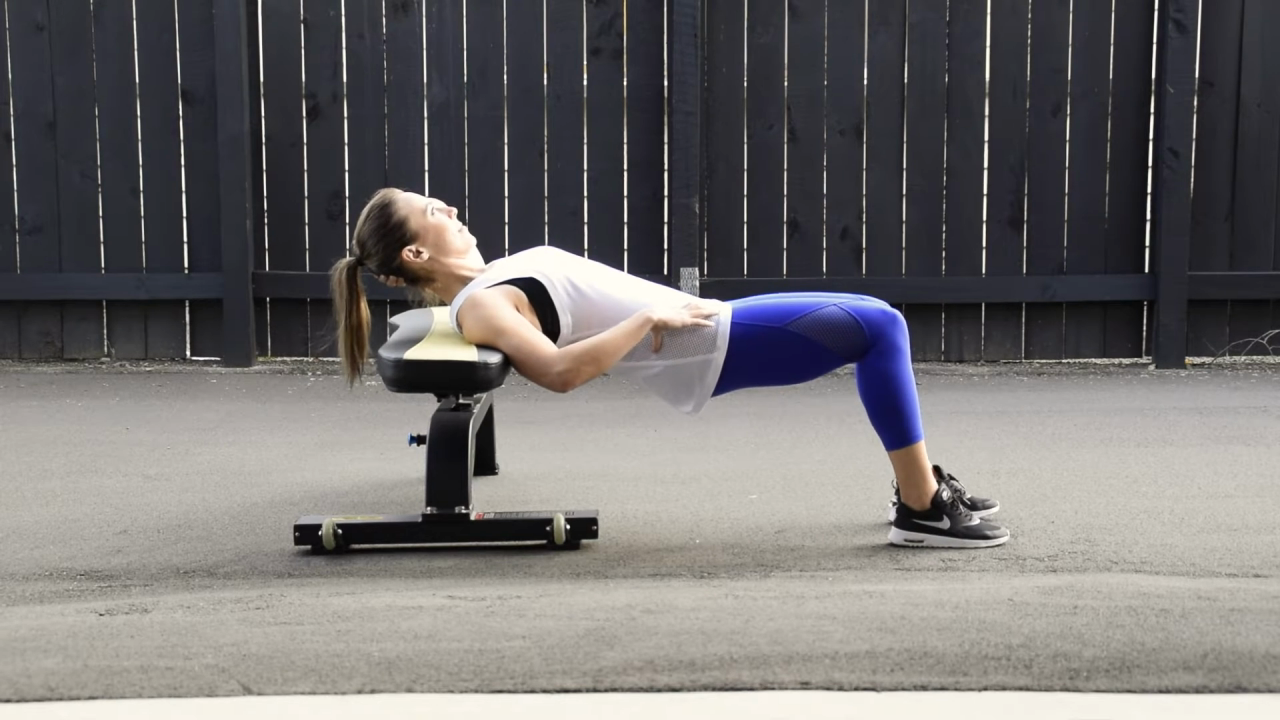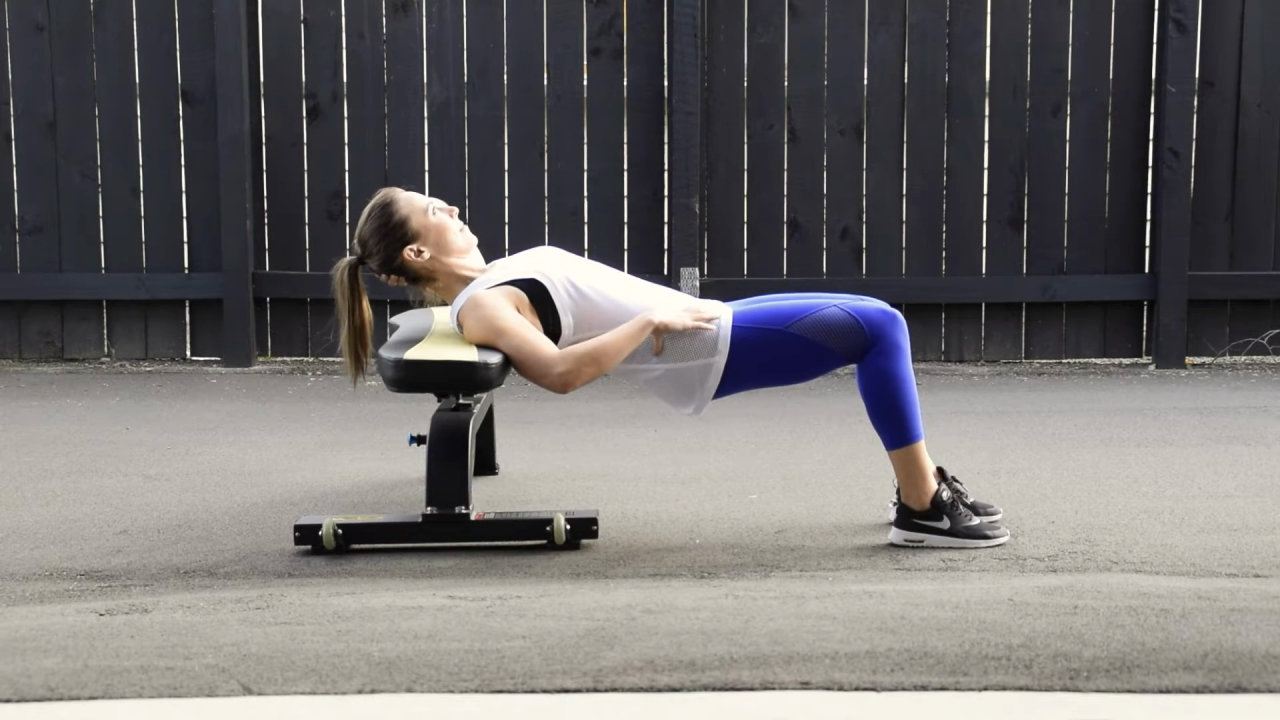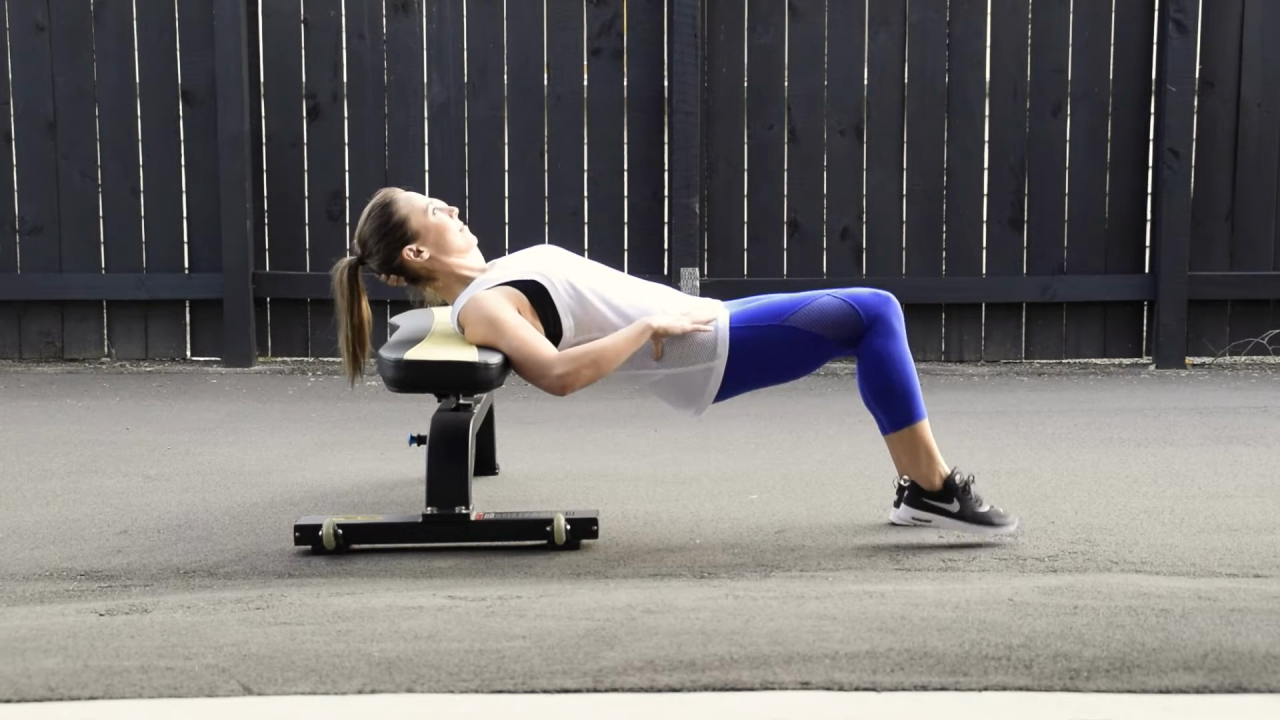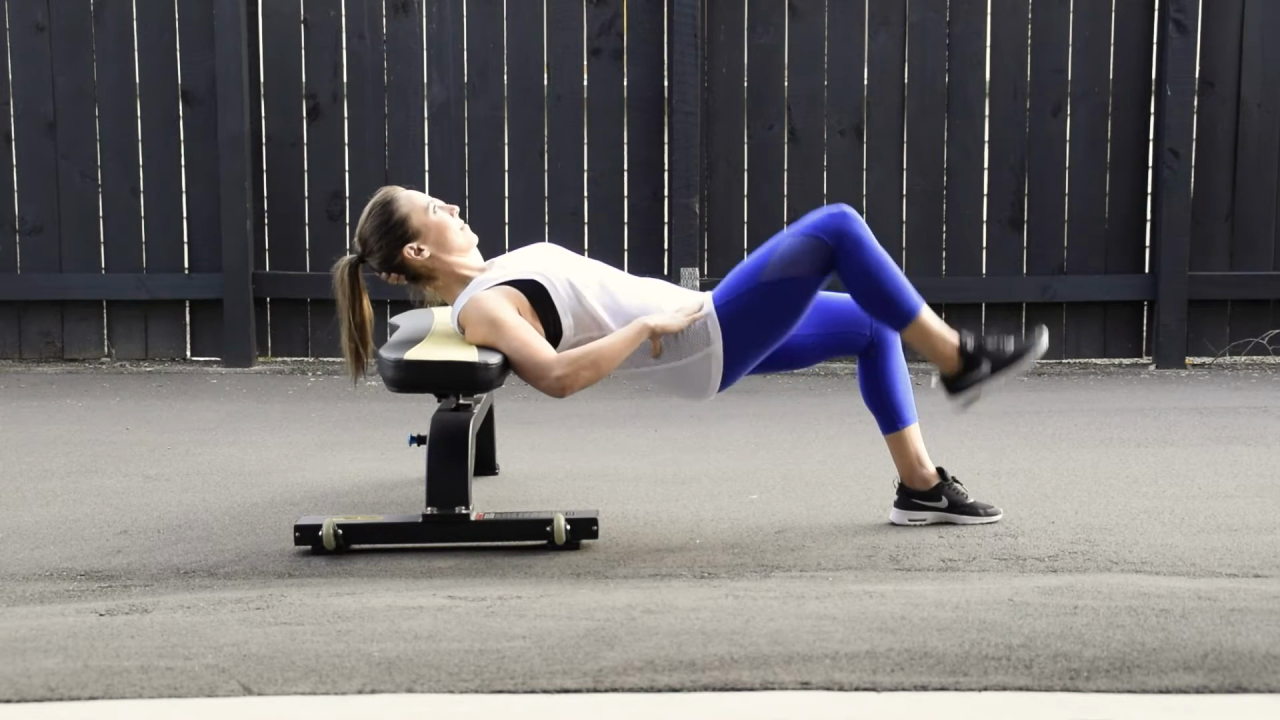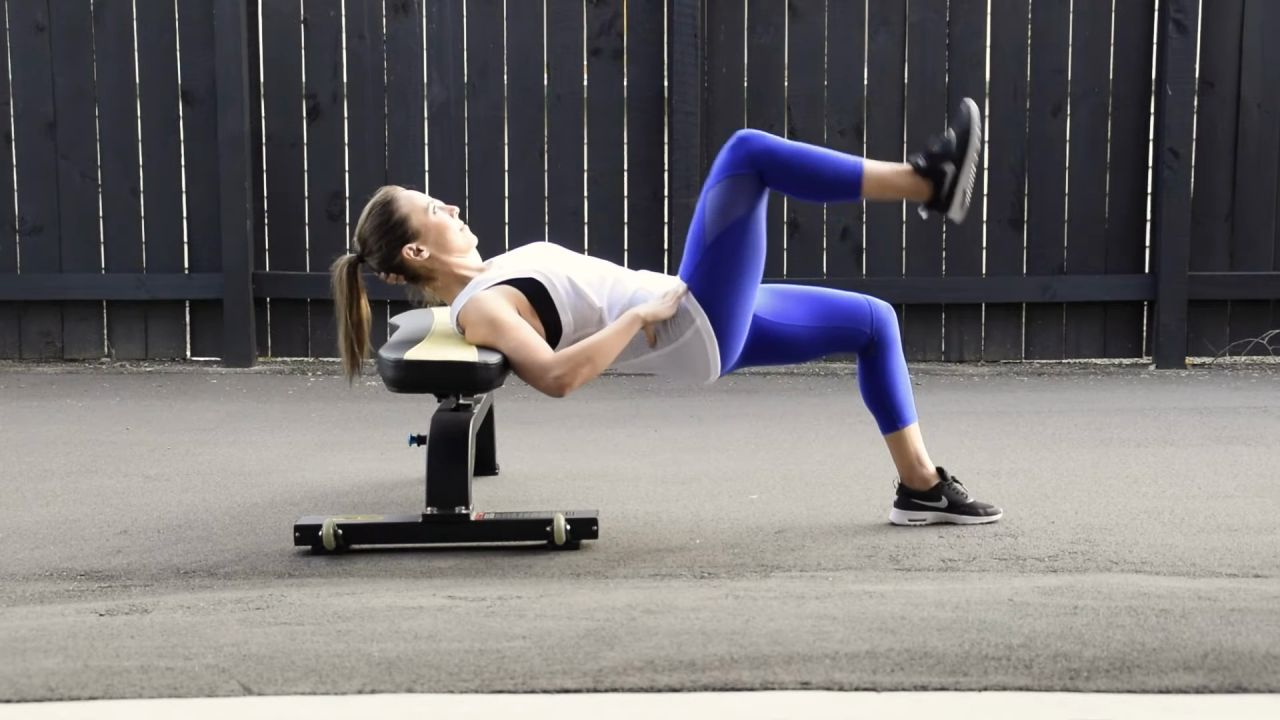
dt=0.3s
person 1, frame 1
left shoulder: (484, 283)
right shoulder: (477, 305)
right elbow: (559, 370)
left wrist: (669, 308)
right wrist: (651, 317)
left hip: (707, 329)
right hip: (704, 351)
left knee: (876, 320)
right knee: (879, 329)
left ankle: (919, 483)
right ankle: (922, 508)
person 1, frame 2
left shoulder: (487, 283)
right shoulder: (480, 306)
right elbow: (561, 371)
left wrist: (671, 309)
right wrist: (652, 321)
left hip: (703, 332)
right hip: (703, 353)
left knee: (878, 322)
right knee: (879, 328)
left ankle: (920, 482)
right ankle: (922, 508)
person 1, frame 3
left shoulder: (488, 282)
right shoulder: (480, 309)
right elbow: (559, 374)
left wrist: (672, 312)
right wrist: (651, 324)
left hip: (704, 331)
right hip: (702, 356)
left knee: (868, 319)
right knee: (870, 310)
left ankle: (916, 488)
right ankle: (934, 486)
person 1, frame 4
left shoulder: (489, 282)
right shoulder: (480, 309)
right elbow: (559, 375)
right wrist: (652, 323)
left hip: (706, 325)
right hip: (701, 346)
left knee: (872, 324)
right knee: (834, 228)
left ankle: (922, 487)
right ankle: (956, 358)
person 1, frame 5
left shoulder: (483, 280)
right shoulder: (479, 309)
right elbow: (557, 376)
right wrist: (641, 311)
left hip: (703, 325)
right hip: (693, 330)
left knee: (873, 322)
right knee: (744, 152)
left ankle: (921, 488)
right ankle: (929, 181)
